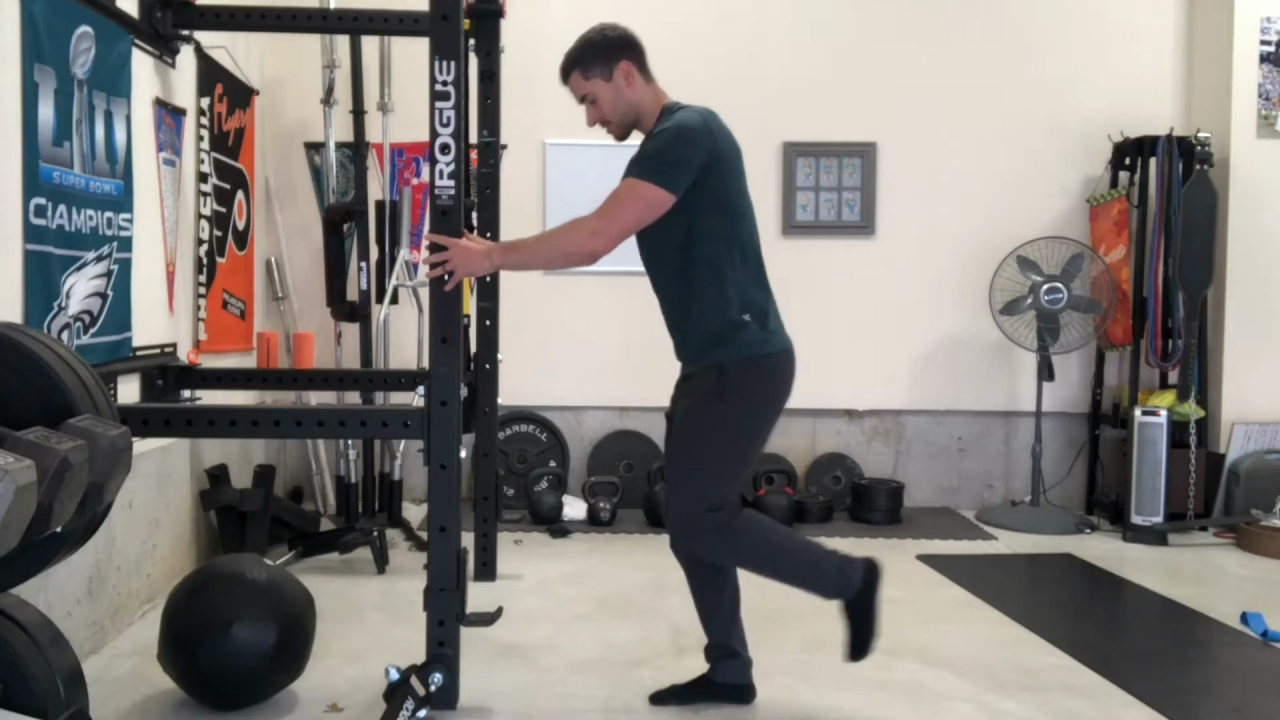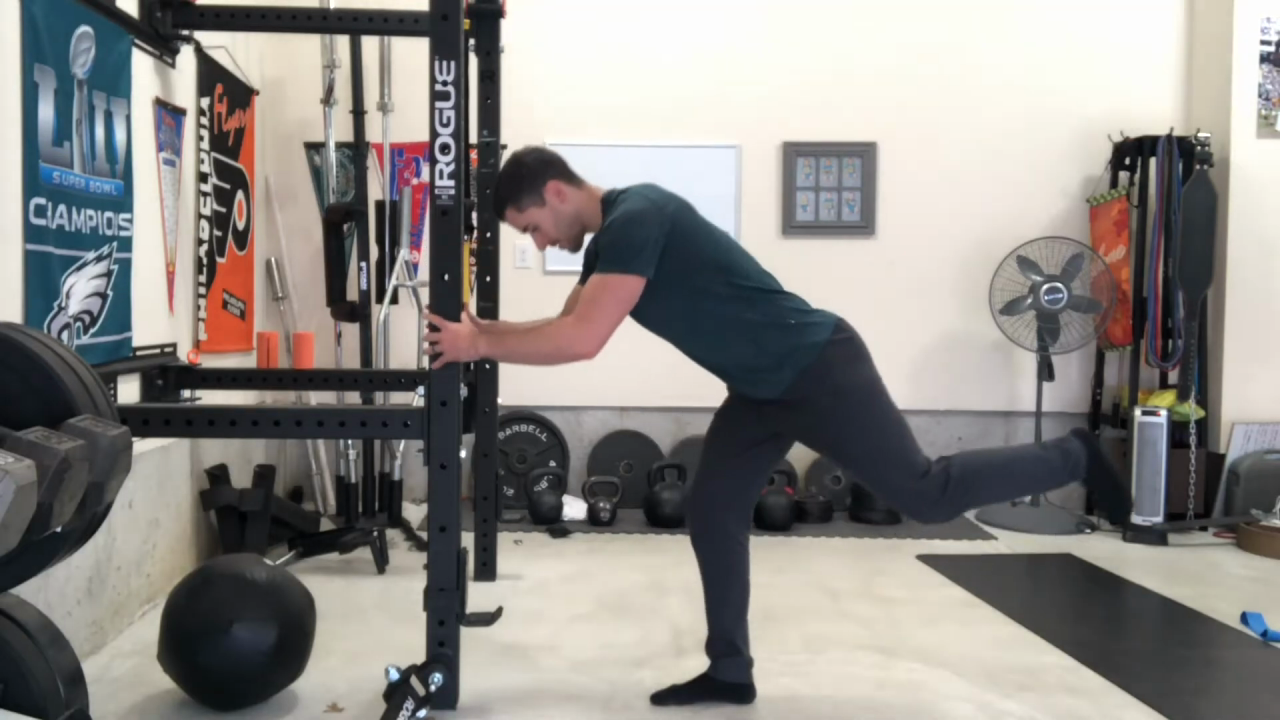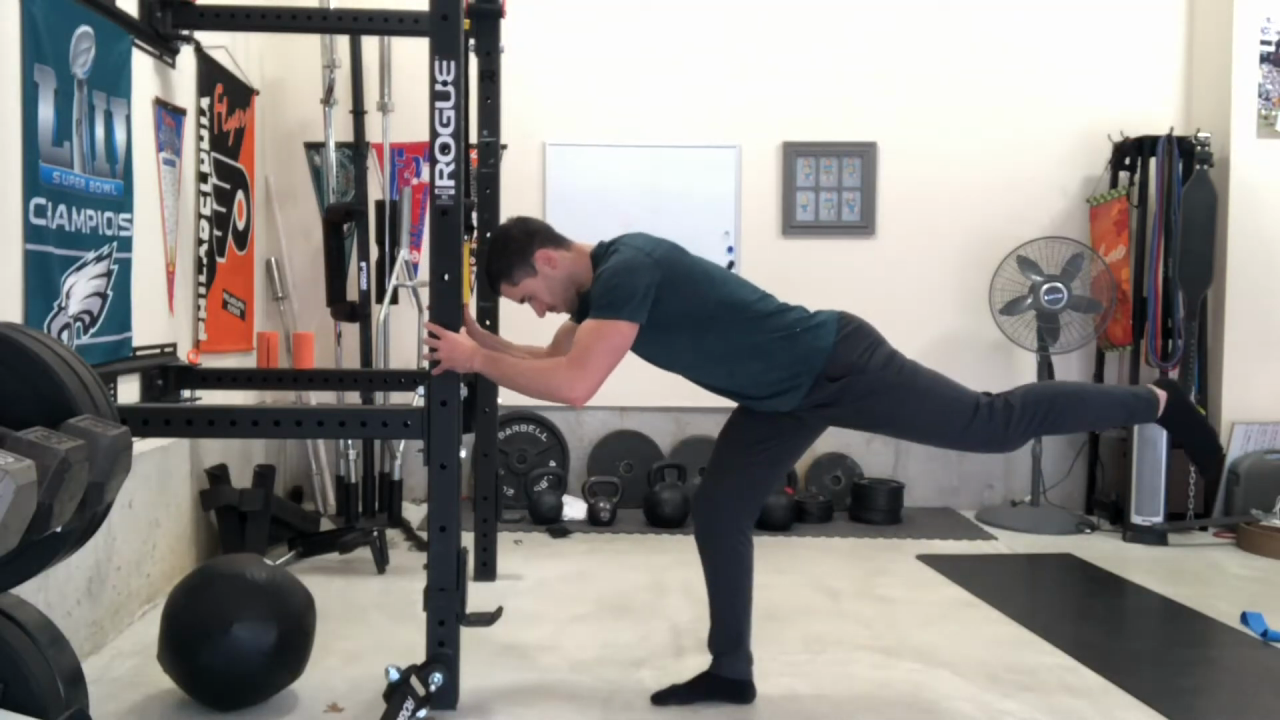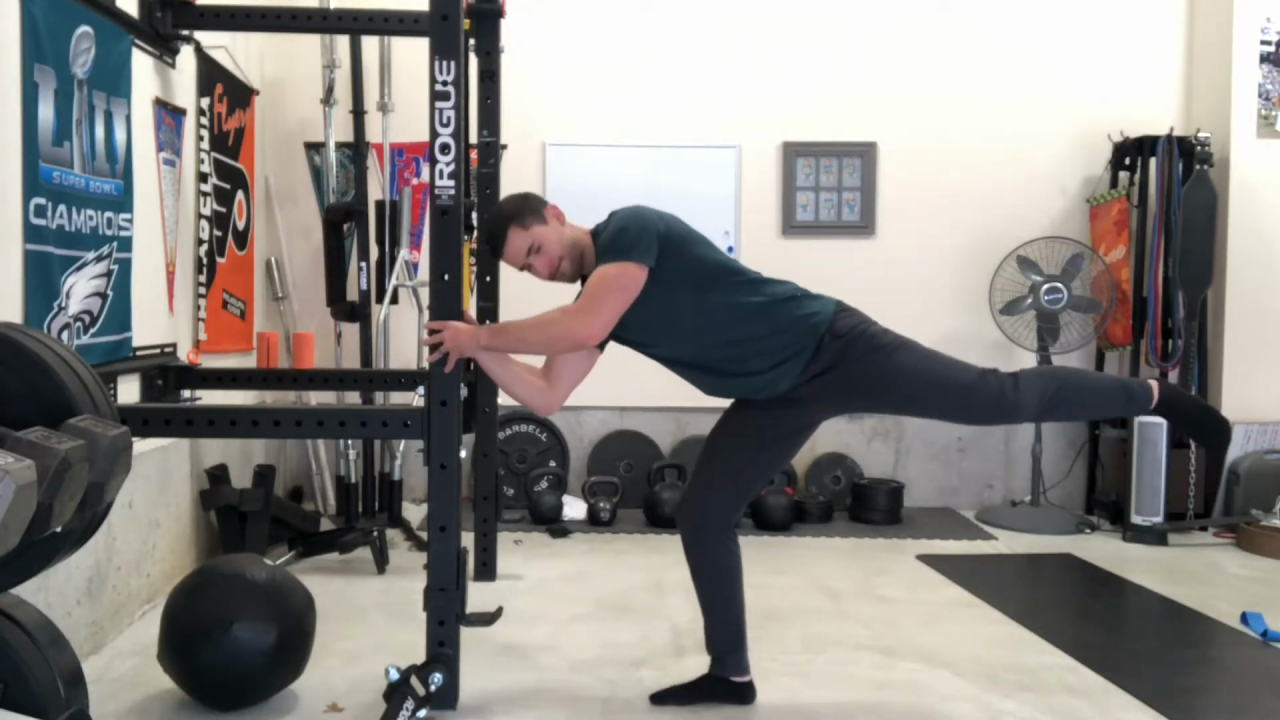
dt=1s
person 1, frame 1
left shoulder: (686, 134)
right shoulder: (669, 142)
left elbow: (595, 238)
right elbow: (599, 238)
left wrist: (493, 258)
right wrist: (500, 255)
left hip: (742, 363)
right hip: (714, 362)
left knee: (699, 521)
right knee: (694, 522)
left ankle: (848, 578)
right ankle: (729, 670)
person 1, frame 2
left shoulder: (636, 219)
right shoulder: (609, 242)
left elbow: (582, 340)
right elbow: (566, 326)
left wrist: (478, 346)
right wrist: (482, 328)
left hip: (818, 369)
right hip: (764, 385)
left knee: (924, 495)
right knee: (712, 513)
left ankle: (1073, 459)
right ankle: (729, 669)
person 1, frame 3
left shoulder: (627, 270)
right shoulder: (603, 286)
left elbow: (574, 386)
right elbow: (555, 361)
left wrist: (476, 360)
right wrist: (480, 341)
left hip: (838, 365)
right hip: (786, 395)
left knee: (994, 424)
right knee: (718, 512)
left ankle: (1156, 403)
right ankle: (731, 670)
person 1, frame 4
left shoulder: (632, 228)
right shoulder: (597, 296)
left elbow: (580, 329)
right elbow: (546, 395)
left wrist: (481, 334)
right wrist: (479, 350)
left hip: (829, 346)
right hip: (775, 395)
left knee: (999, 399)
right knee: (702, 515)
left ankle: (1151, 396)
right ankle: (731, 672)
